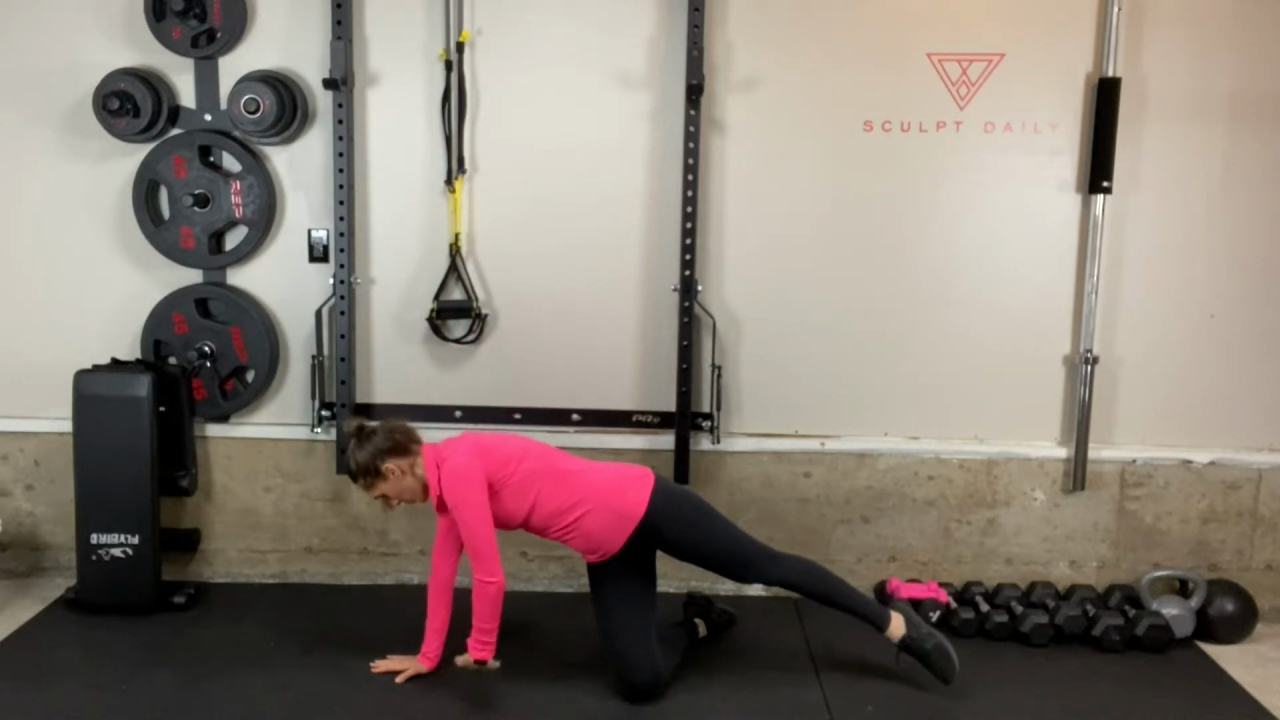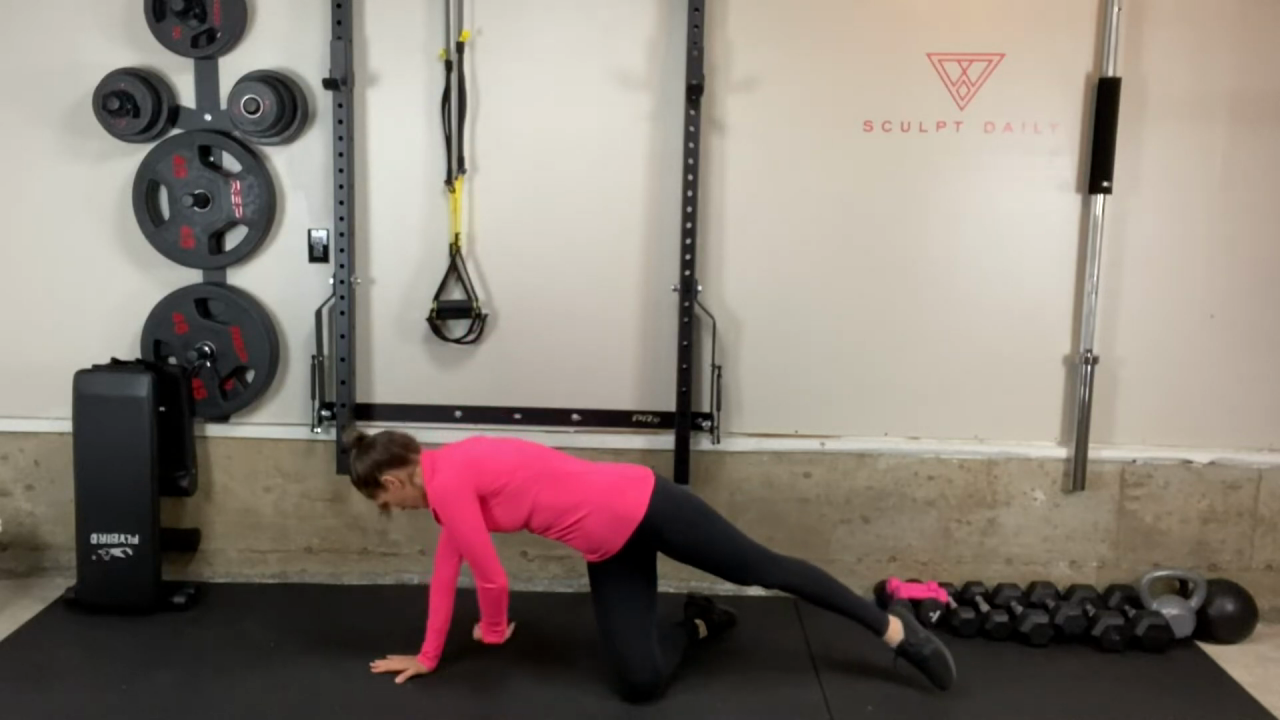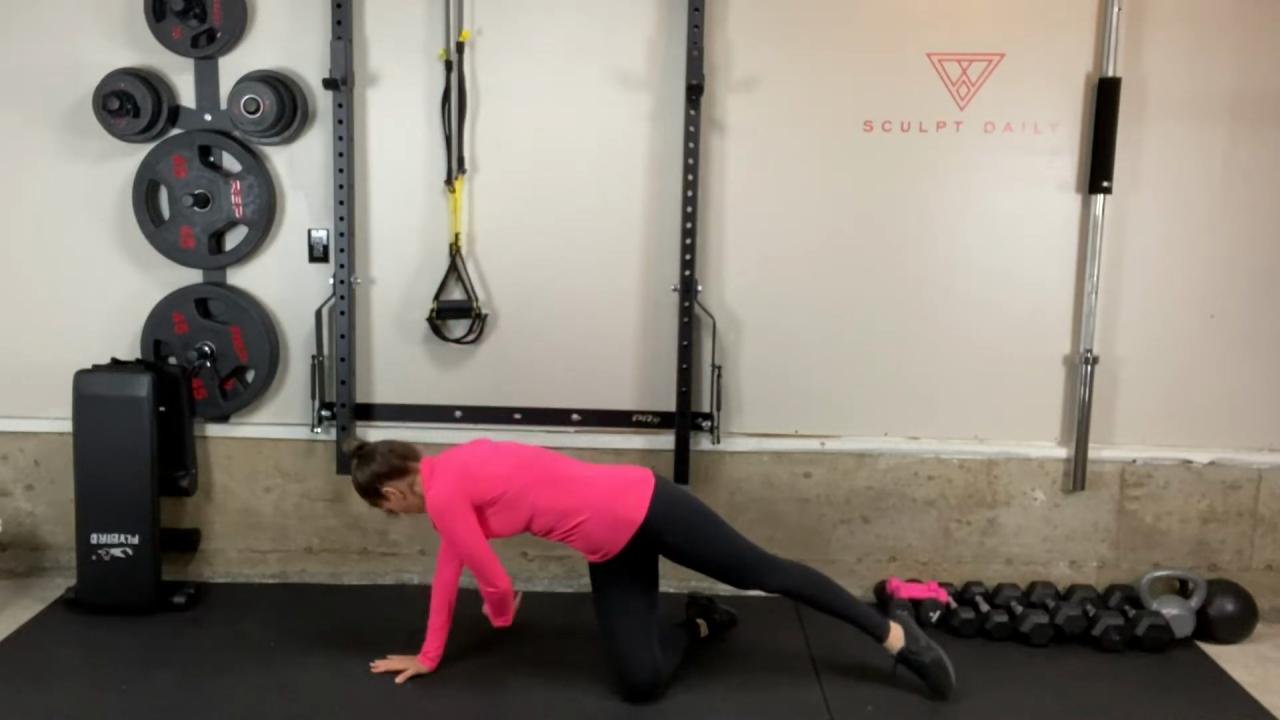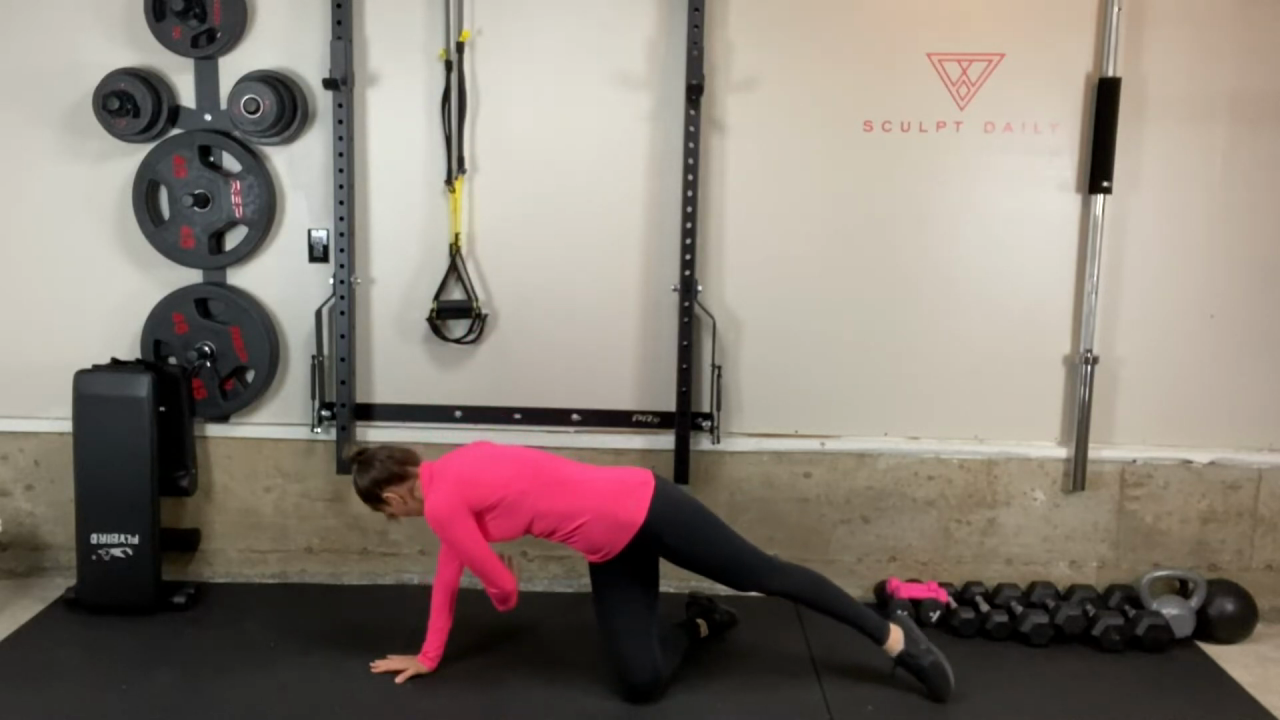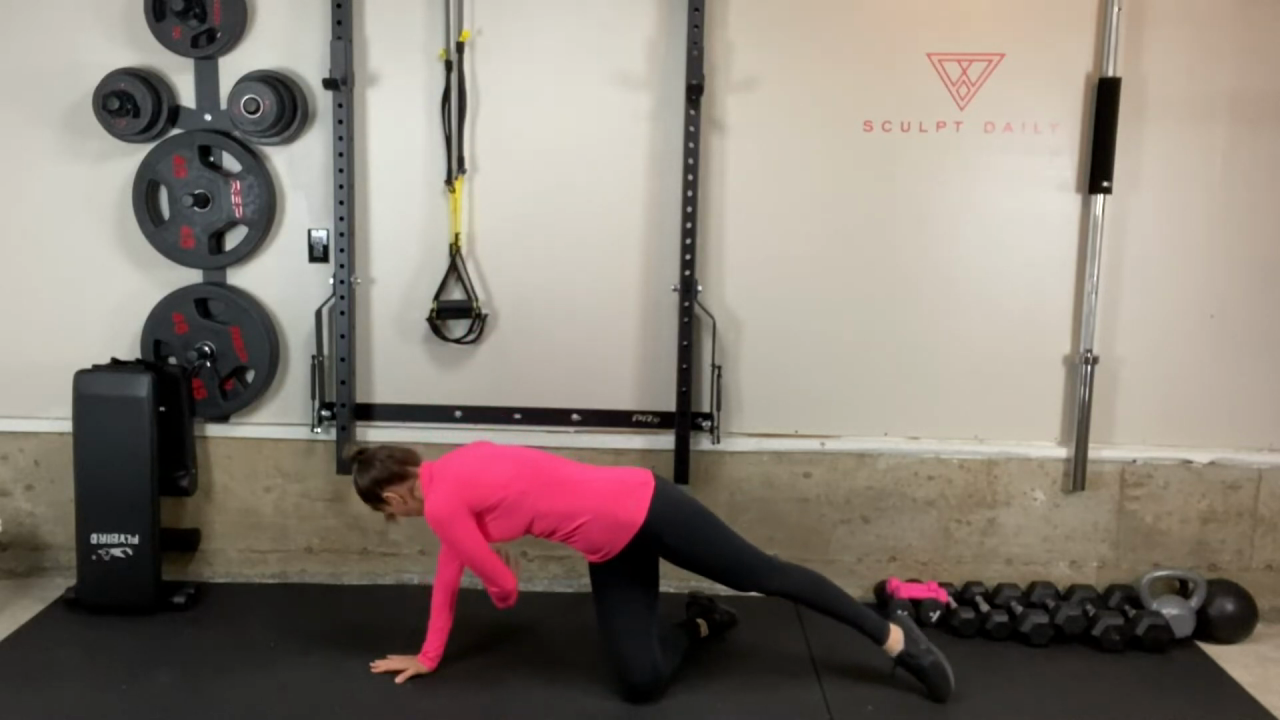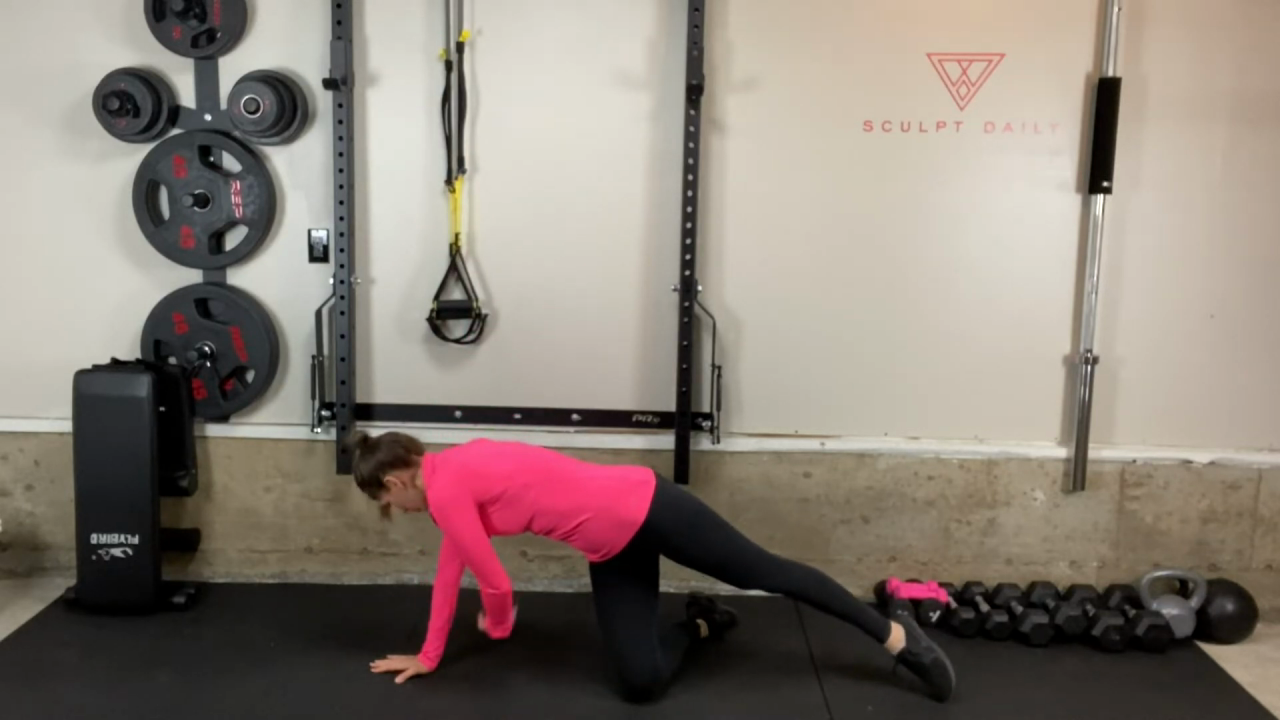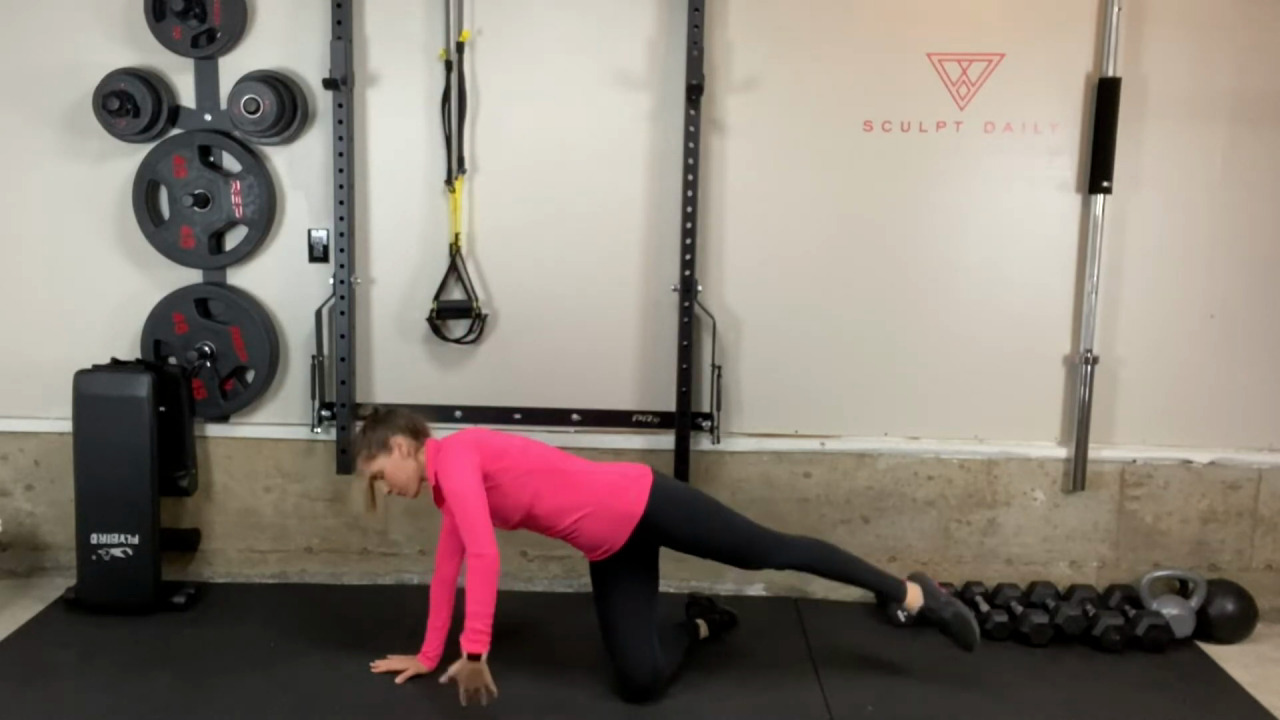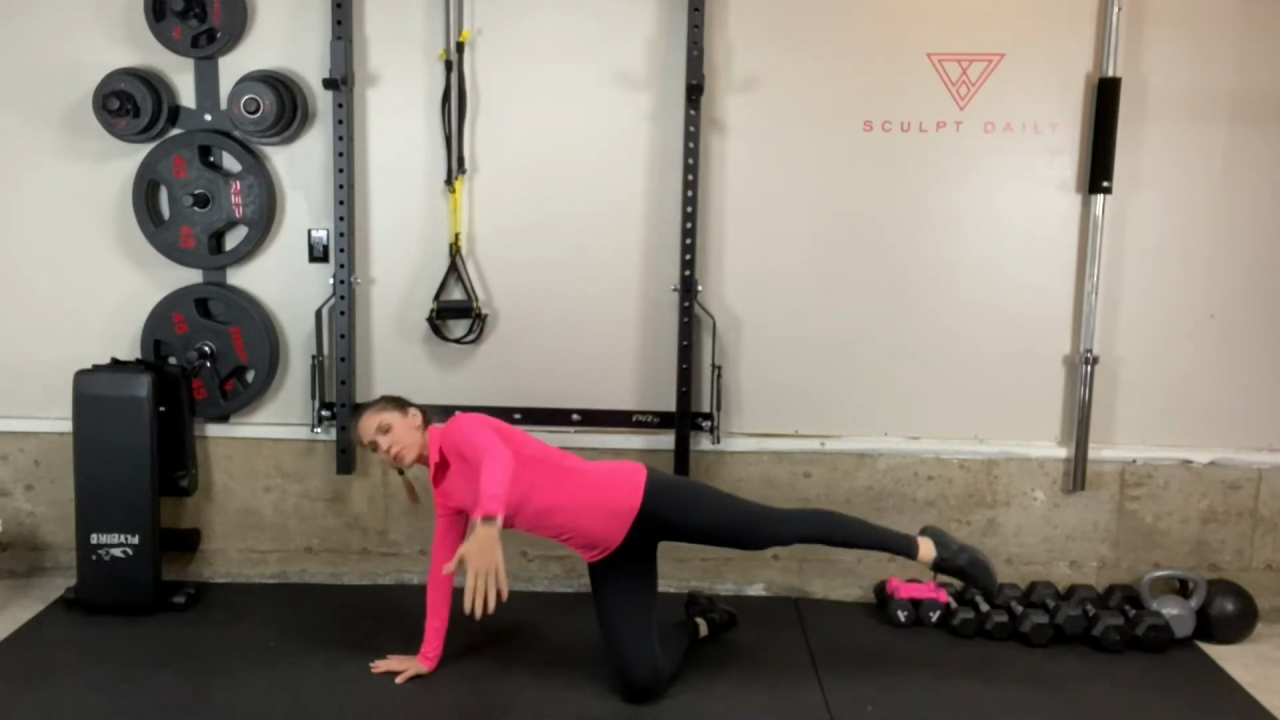
dt=0.3s
person 1, frame 1
left shoulder: (457, 466)
right shoulder: (446, 486)
left elbow: (489, 576)
right elbow: (444, 568)
left wrist: (481, 651)
right wrist: (428, 656)
left hip: (639, 505)
right hip: (608, 550)
left knee: (765, 566)
right knee: (642, 683)
left ankle: (896, 624)
right ankle: (696, 624)
person 1, frame 2
left shoulder: (448, 481)
right shoulder: (452, 476)
left elbow: (491, 579)
right elbow: (446, 568)
left wrist: (494, 630)
right wrist: (428, 655)
left hip: (641, 506)
right hip: (609, 549)
left knee: (763, 569)
right knee: (641, 682)
left ankle: (894, 629)
right ankle: (696, 624)
person 1, frame 3
left shoulder: (443, 496)
right shoulder: (454, 475)
left elbow: (496, 586)
right elbow: (448, 572)
left wrist: (502, 616)
right wrist: (427, 657)
left hip: (641, 507)
right hip: (610, 551)
left knee: (764, 573)
right knee: (641, 683)
left ankle: (894, 635)
right ankle: (698, 623)
person 1, frame 4
left shoulder: (443, 502)
right shoulder: (455, 475)
left elbow: (500, 584)
right elbow: (448, 573)
left wrist: (507, 598)
right wrist: (428, 656)
left hip: (642, 509)
right hip: (611, 549)
left knee: (765, 575)
right knee: (642, 683)
left ankle: (894, 638)
right ankle: (698, 624)
person 1, frame 5
left shoulder: (442, 505)
right shoulder: (454, 473)
left elbow: (501, 583)
right elbow: (448, 573)
left wrist: (505, 594)
right wrist: (427, 656)
left hip: (642, 507)
right hip: (610, 549)
left knee: (764, 575)
right knee: (642, 682)
left ankle: (895, 638)
right ankle: (699, 623)
person 1, frame 6
left shoulder: (446, 491)
right shoulder: (457, 473)
left elbow: (496, 586)
right elbow: (449, 571)
left wrist: (500, 623)
right wrist: (428, 656)
left hip: (642, 506)
right hip: (612, 549)
left knee: (766, 573)
right knee: (641, 683)
left ankle: (896, 636)
right ankle: (698, 624)
person 1, frame 7
left shoulder: (455, 451)
right shoulder: (447, 494)
left elbow: (485, 555)
right elbow: (447, 569)
left wrist: (475, 654)
right wrist: (428, 654)
left hip: (640, 502)
right hip: (611, 549)
left knee: (774, 551)
right knee: (641, 681)
left ankle: (913, 595)
right ankle: (698, 624)
person 1, frame 8
left shoulder: (461, 429)
right shoulder: (445, 490)
left elbow: (498, 467)
right elbow: (444, 567)
left wrist: (488, 527)
right wrist: (428, 653)
left hip: (635, 498)
right hip: (607, 548)
left knee: (779, 528)
right knee: (641, 681)
left ankle: (926, 548)
right ankle: (696, 622)
